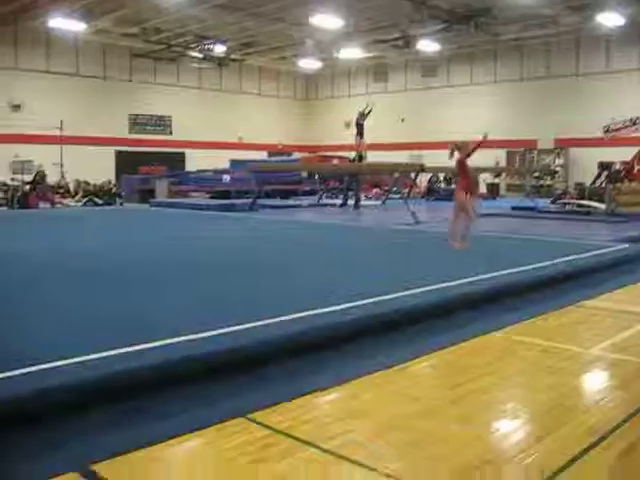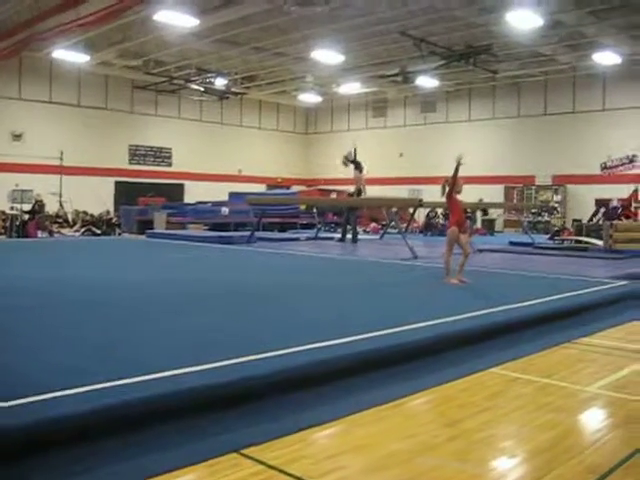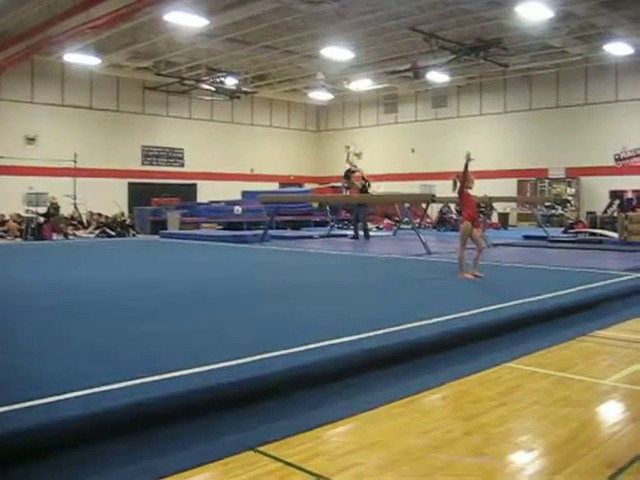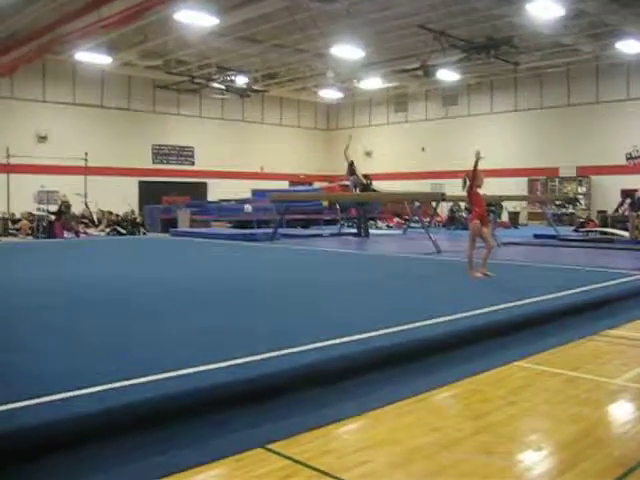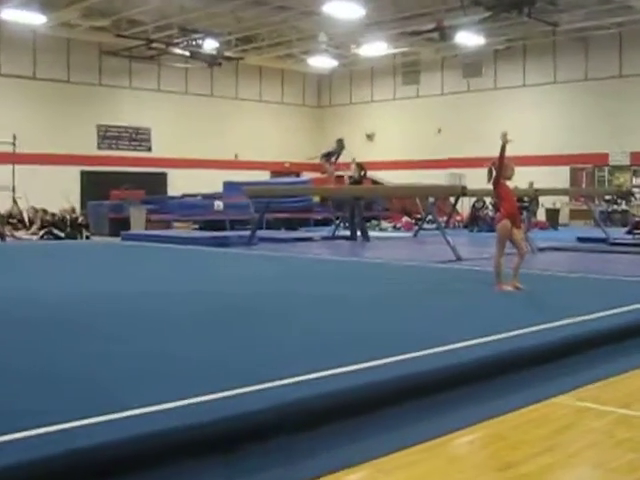
dt=1s
person 1, frame 1
left shoulder: (464, 163)
right shoulder: (461, 161)
right elbow: (470, 151)
left wrist: (473, 194)
right wrist: (482, 141)
left hip: (464, 192)
right hip: (461, 192)
left knee: (470, 217)
right knee: (457, 217)
left ankle: (463, 240)
right ankle: (454, 240)
person 1, frame 2
left shoulder: (457, 200)
right shoulder: (449, 196)
left elbow: (462, 216)
right elbow: (453, 180)
left wrist: (466, 230)
right wrist: (457, 165)
left hip: (460, 228)
right hip: (453, 227)
left knee: (467, 251)
right knee: (449, 253)
left ankle: (459, 275)
right ankle: (448, 277)
person 1, frame 3
left shoulder: (469, 195)
right shoulder: (461, 192)
left elbow: (474, 210)
right elbow: (464, 176)
left wrist: (479, 225)
right wrist: (467, 162)
left hip: (472, 222)
right hip: (466, 221)
left knee: (481, 246)
right knee: (462, 247)
left ankle: (473, 270)
right ankle: (462, 272)
person 1, frame 4
left shoulder: (477, 193)
right shoulder: (470, 191)
left elbow: (483, 209)
right elbow: (473, 174)
left wrist: (488, 223)
right wrist: (477, 160)
left hip: (481, 221)
right hip: (475, 220)
left knee: (490, 244)
right knee: (472, 246)
left ankle: (483, 268)
right ankle: (472, 270)
person 1, frame 5
left shoulder: (506, 187)
right shoulder: (497, 183)
left elbow: (514, 207)
right elbow: (500, 162)
left wrist: (519, 225)
right wrist: (503, 144)
left hip: (511, 221)
right hip: (504, 220)
left knee: (523, 250)
right knee: (500, 253)
left ankle: (513, 280)
right ankle: (499, 284)
